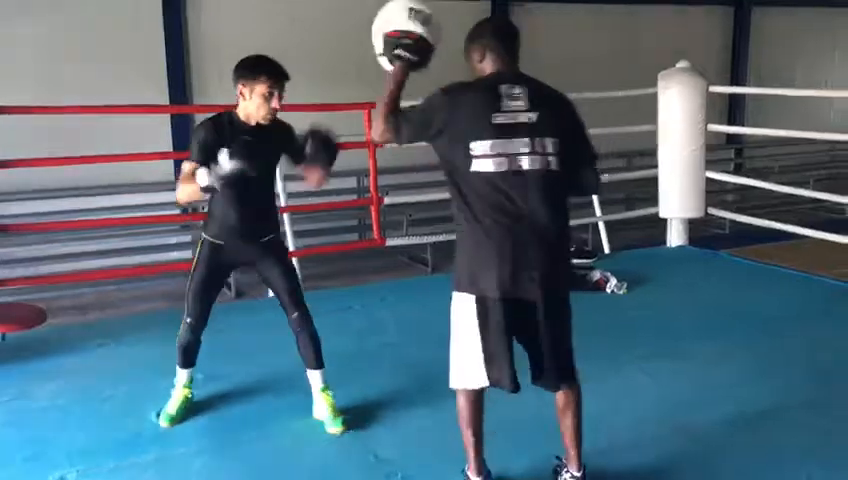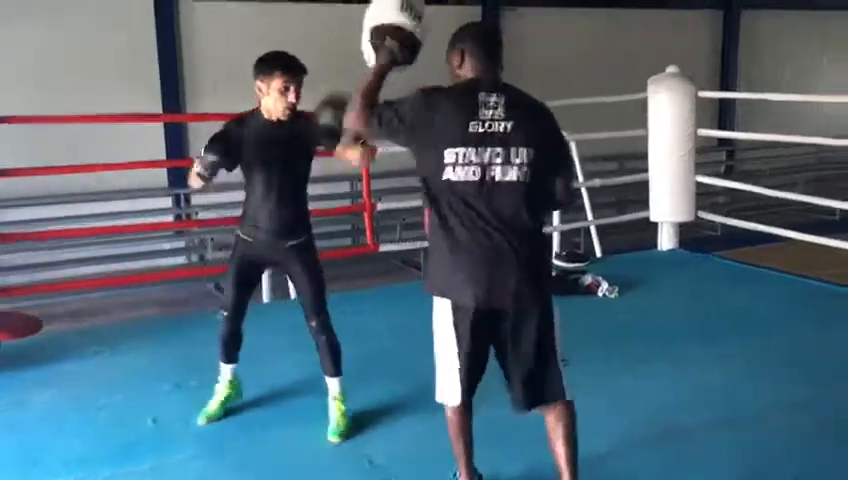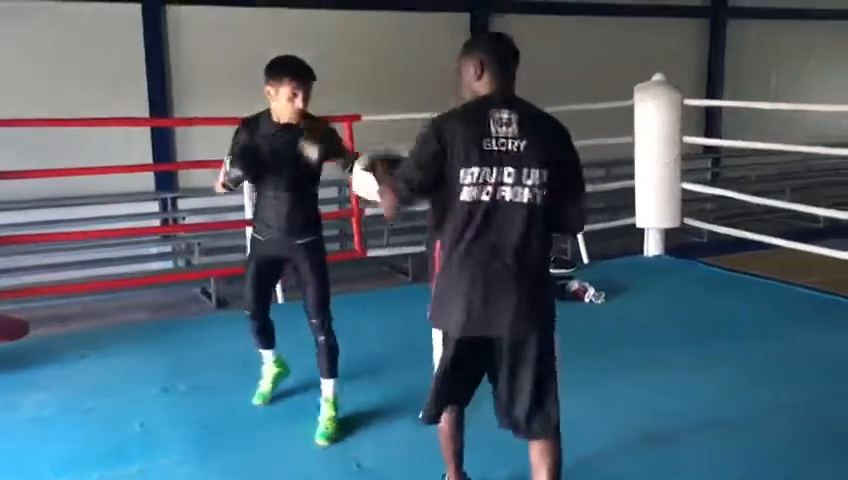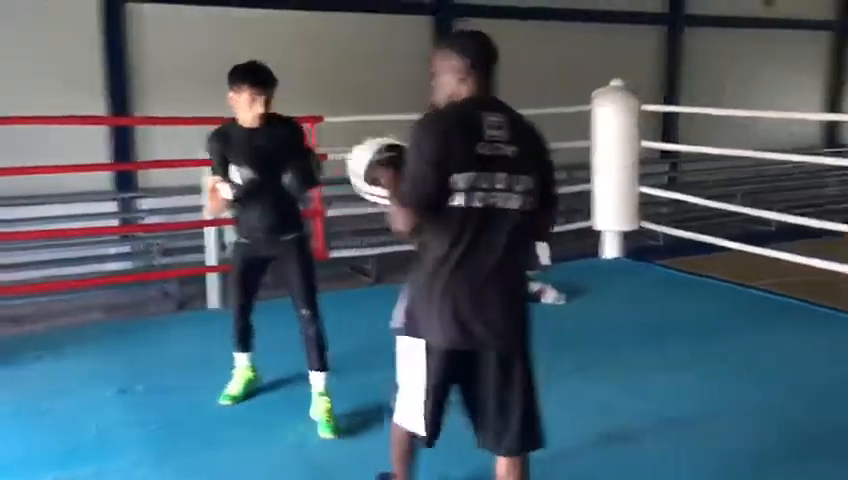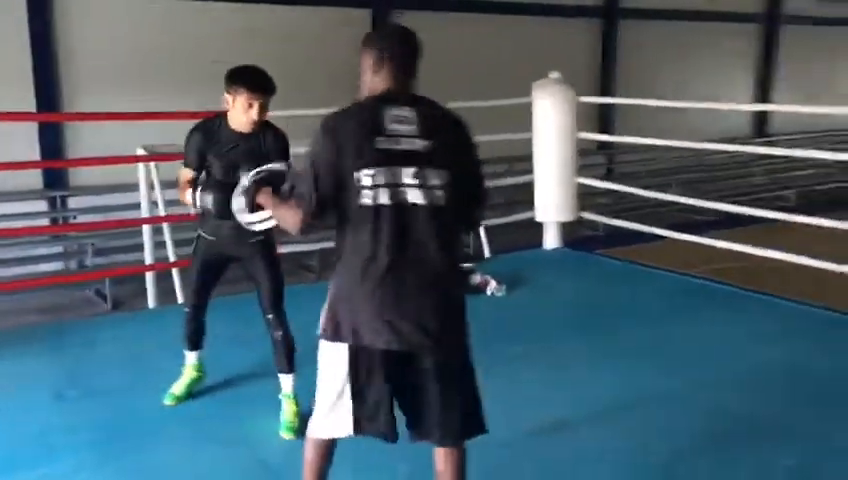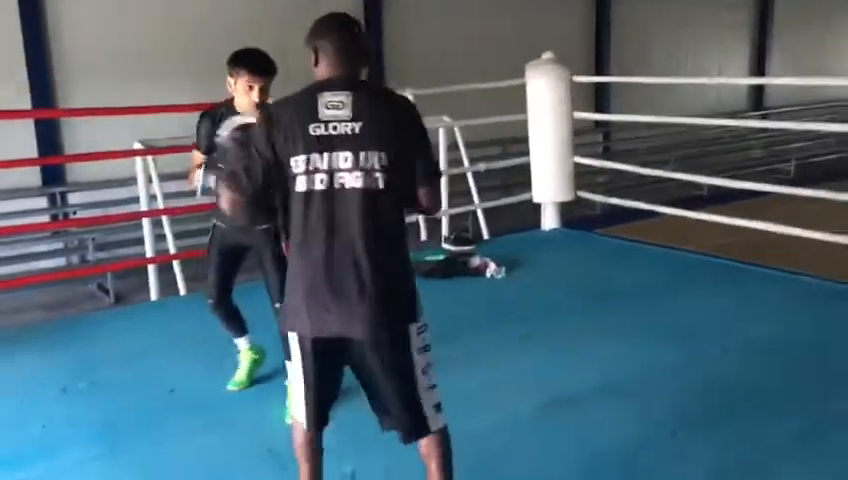
dt=0.3s
person 1, frame 1
left shoulder: (456, 102)
right shoulder: (557, 106)
left elbow: (381, 129)
right elbow: (587, 182)
left wrist: (399, 71)
left hip: (482, 267)
right hip: (546, 265)
left knee: (470, 375)
right knee: (561, 375)
person 1, frame 2
left shoulder: (431, 107)
right shoulder: (536, 114)
left elbow: (358, 122)
right elbow: (560, 195)
left wrist: (382, 65)
left hip: (459, 278)
right hip: (524, 276)
left knee: (455, 389)
right knee: (550, 390)
person 1, frame 3
left shoulder: (447, 128)
right shoulder: (552, 133)
left elbow: (393, 199)
right elbow: (573, 219)
left wrist: (380, 174)
left hip: (460, 296)
right hip: (525, 301)
left knee: (449, 398)
right knee: (538, 422)
person 1, frame 4
left shoulder: (436, 128)
right shoulder: (529, 138)
left elbow: (405, 220)
right elbow: (541, 225)
left wrist: (388, 181)
left hip: (437, 304)
right hip: (503, 308)
left knee: (411, 408)
right knee: (511, 435)
person 1, frame 5
left shoulder: (340, 127)
right shoulder: (451, 128)
left elbow: (295, 219)
right elbow: (471, 218)
left wrist: (266, 198)
left hip: (360, 305)
right hip: (434, 306)
left knee: (326, 420)
right knee: (448, 428)
person 1, frame 6
left shoulder: (279, 117)
right shoulder: (396, 110)
right elbow: (428, 200)
left hip: (311, 295)
right hip: (383, 296)
left knee: (306, 411)
right knee: (424, 413)
person 2, frame 1
left shoulder: (281, 131)
right shoulder: (212, 130)
left elbow: (311, 177)
right elbow: (182, 192)
left wrist: (321, 160)
right wrist: (216, 173)
left hip: (265, 239)
right hip: (219, 239)
left knee: (299, 316)
right knee: (193, 319)
left ankle: (322, 399)
right ankle: (182, 389)
person 2, frame 2
left shoulder: (307, 125)
right shoulder: (238, 129)
right elbow: (195, 182)
left wrist: (337, 136)
right wrist: (206, 165)
left hip: (295, 240)
right hip: (251, 236)
left knee: (318, 320)
right knee: (230, 316)
left ankle: (336, 401)
right ankle: (227, 385)
person 2, frame 3
left shoulder: (318, 130)
right shoulder: (249, 130)
left elbow: (350, 163)
right elbow: (221, 186)
left wrist: (329, 153)
right wrist: (229, 175)
left hip: (306, 239)
right hip: (265, 236)
left knee: (319, 320)
right knee: (255, 309)
left ankle: (329, 405)
right ankle: (274, 368)
person 2, frame 4
left shoulder: (288, 129)
right shoulder: (222, 140)
left elbow: (311, 172)
right elbow: (214, 206)
left wrist: (305, 179)
right wrist: (231, 188)
left hip: (289, 236)
right hip: (249, 238)
left knee: (308, 313)
right knee: (240, 310)
left ankle: (321, 399)
right ankle: (244, 373)
person 2, frame 5
left shoulder: (274, 139)
right shoulder: (203, 134)
right elbow: (185, 183)
right wrist: (195, 195)
left hip: (256, 237)
right hip: (212, 236)
left knee: (274, 315)
right knee: (192, 307)
left ankle: (289, 399)
right ankle: (192, 371)
person 2, frame 6
right shoulder: (212, 120)
right elbow: (196, 168)
right wrist: (207, 175)
left hip: (266, 224)
right hip: (227, 224)
left knee: (281, 301)
right knee: (217, 297)
right ankle: (249, 353)
